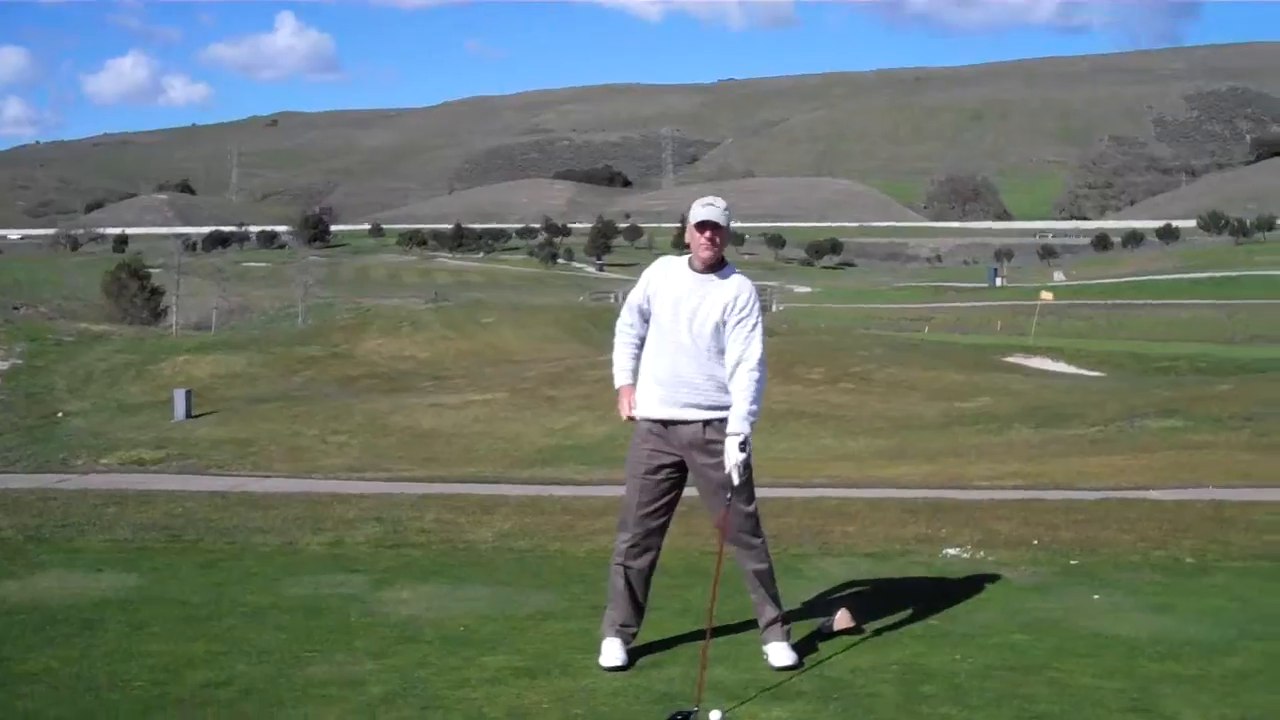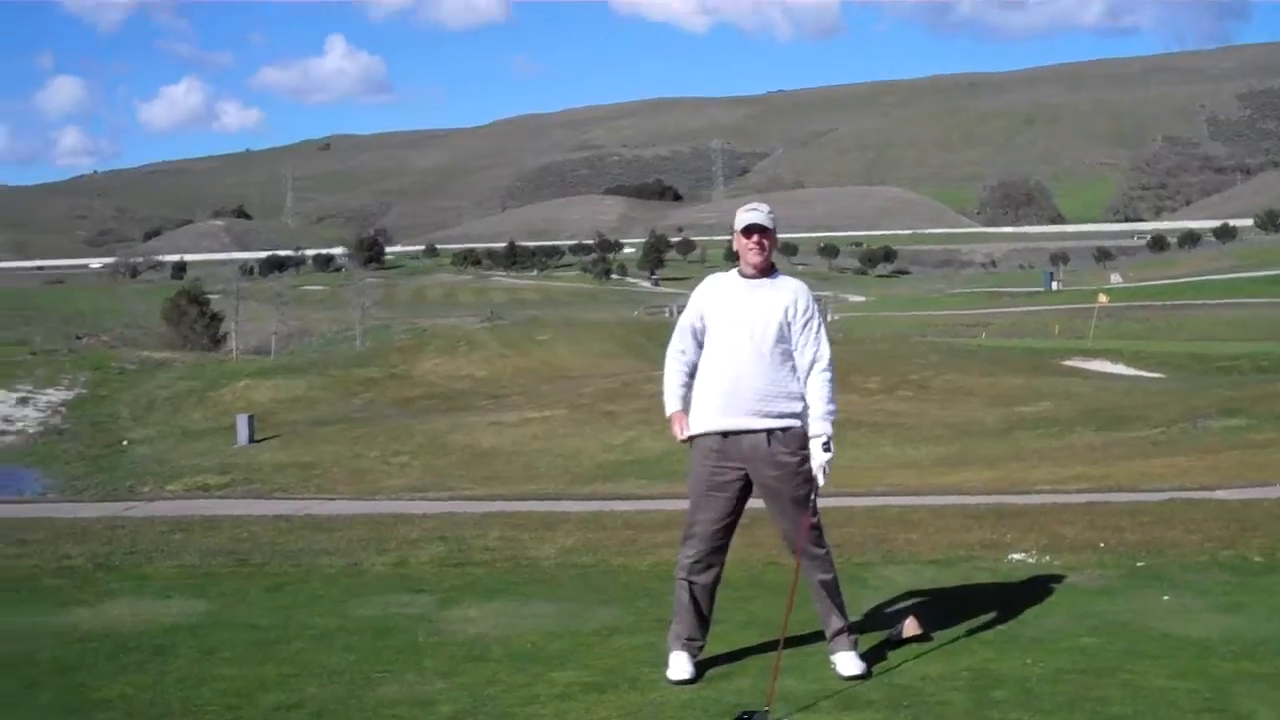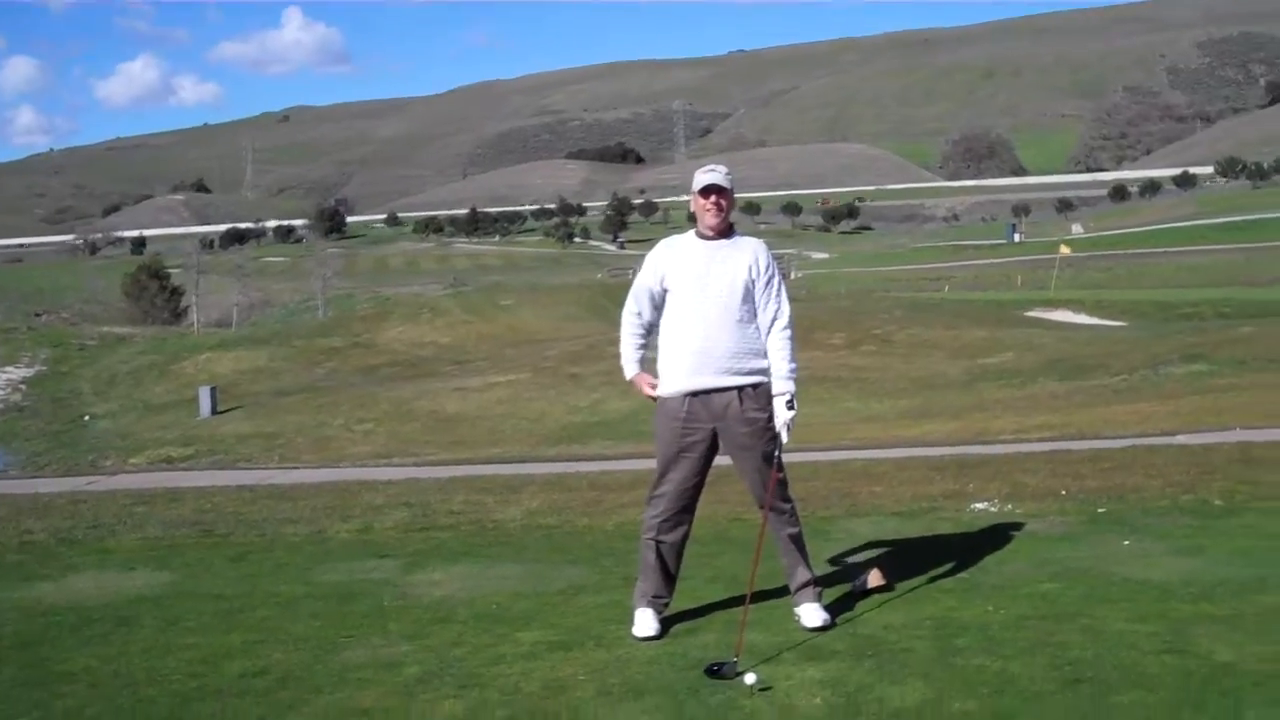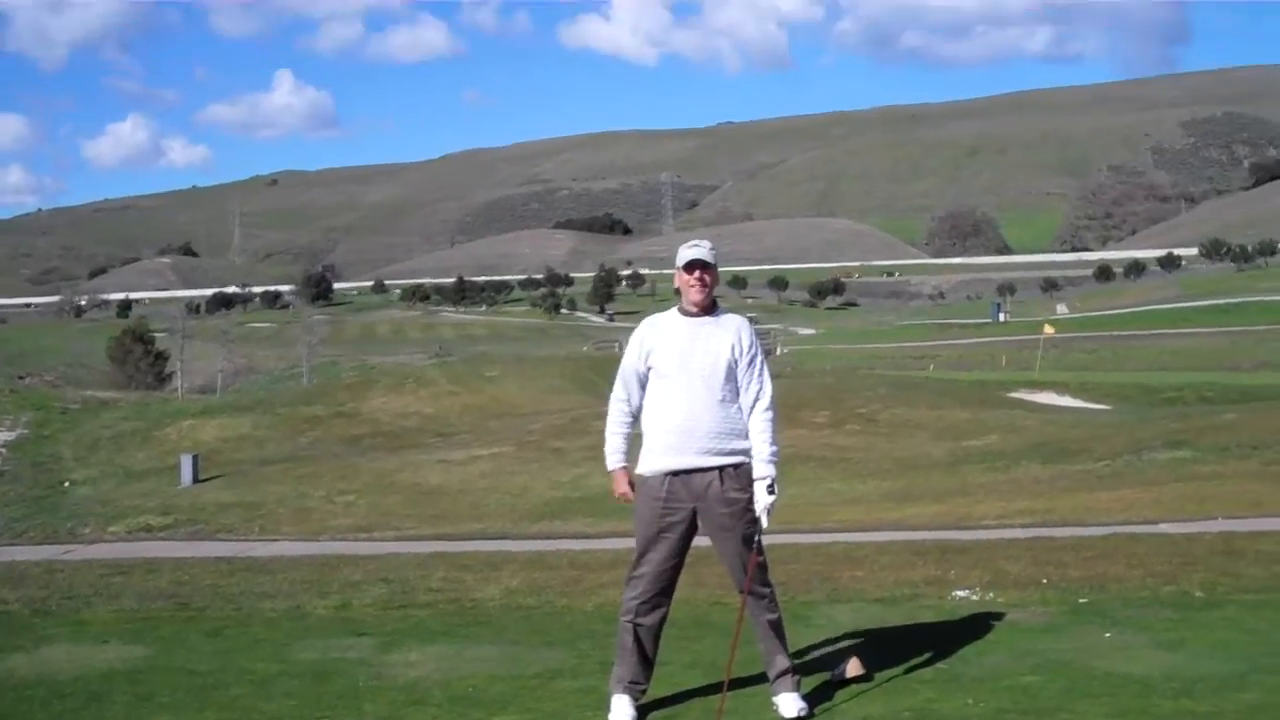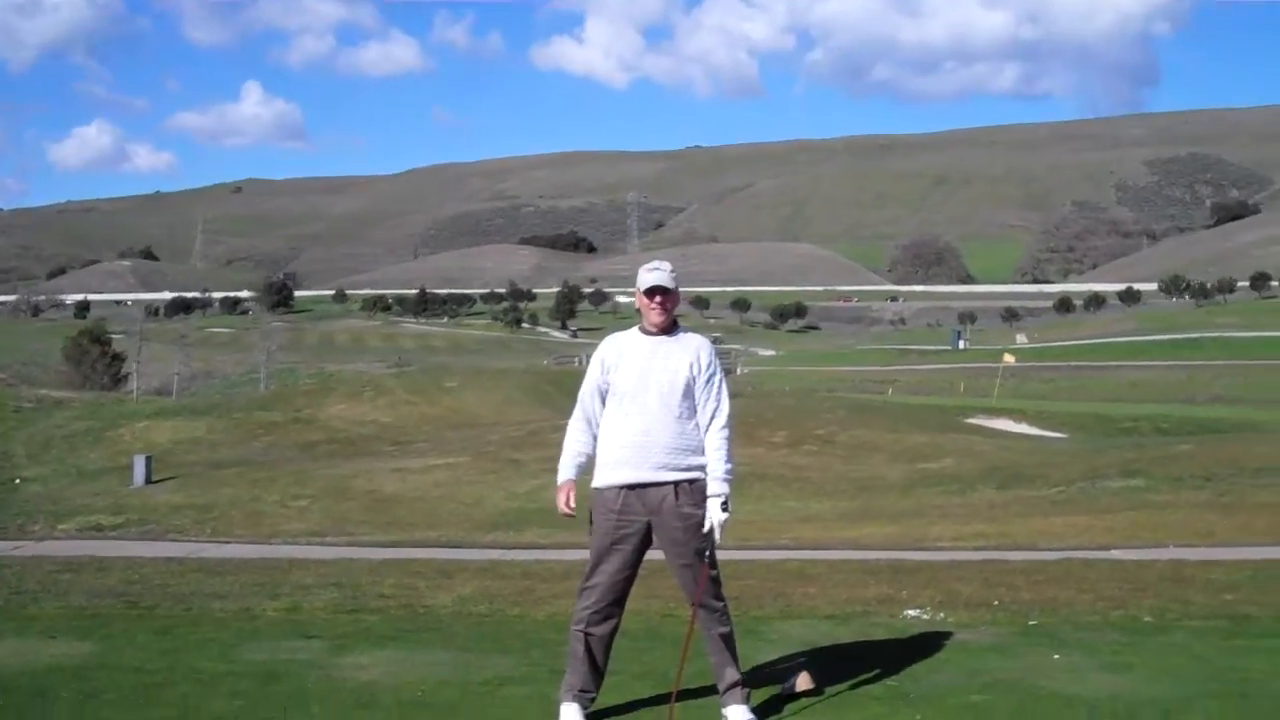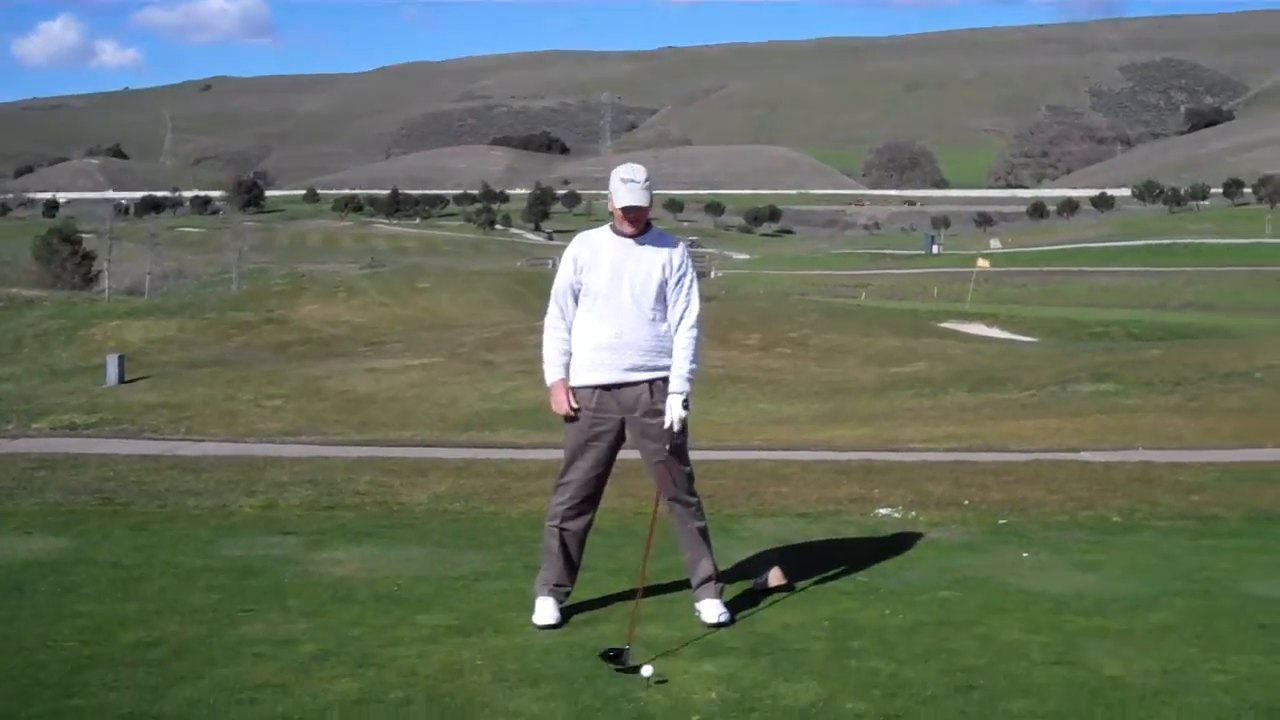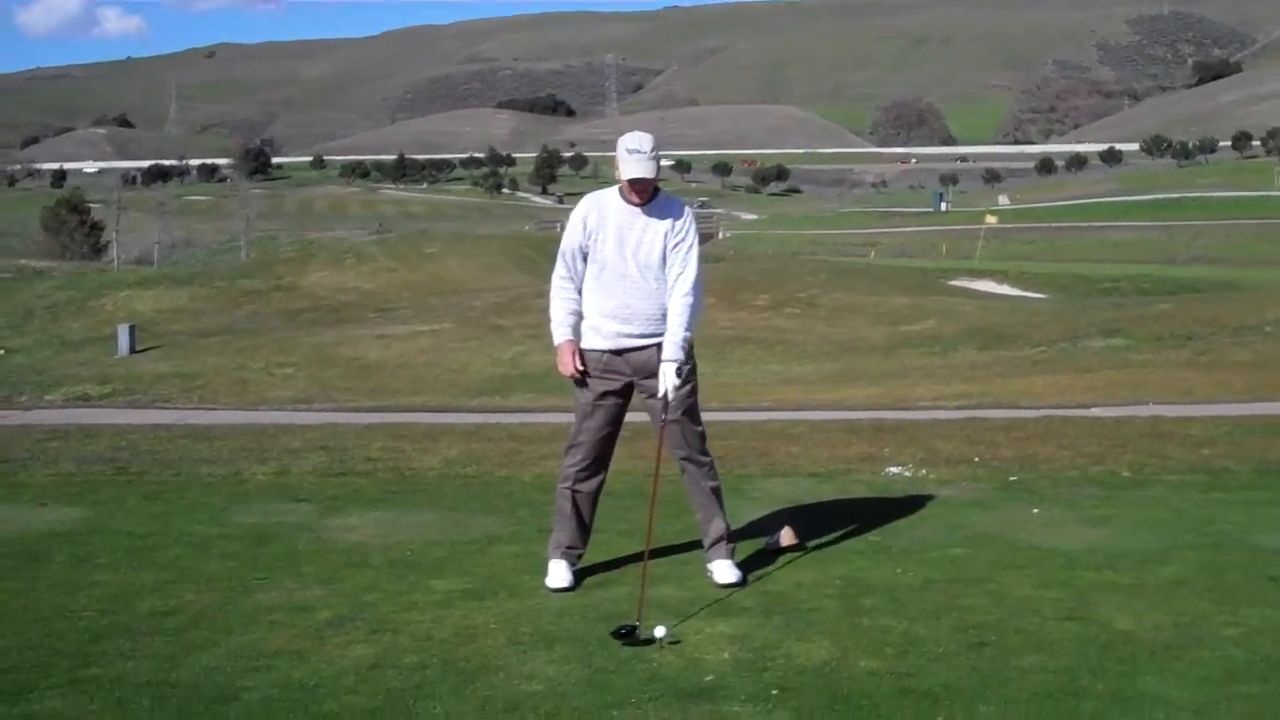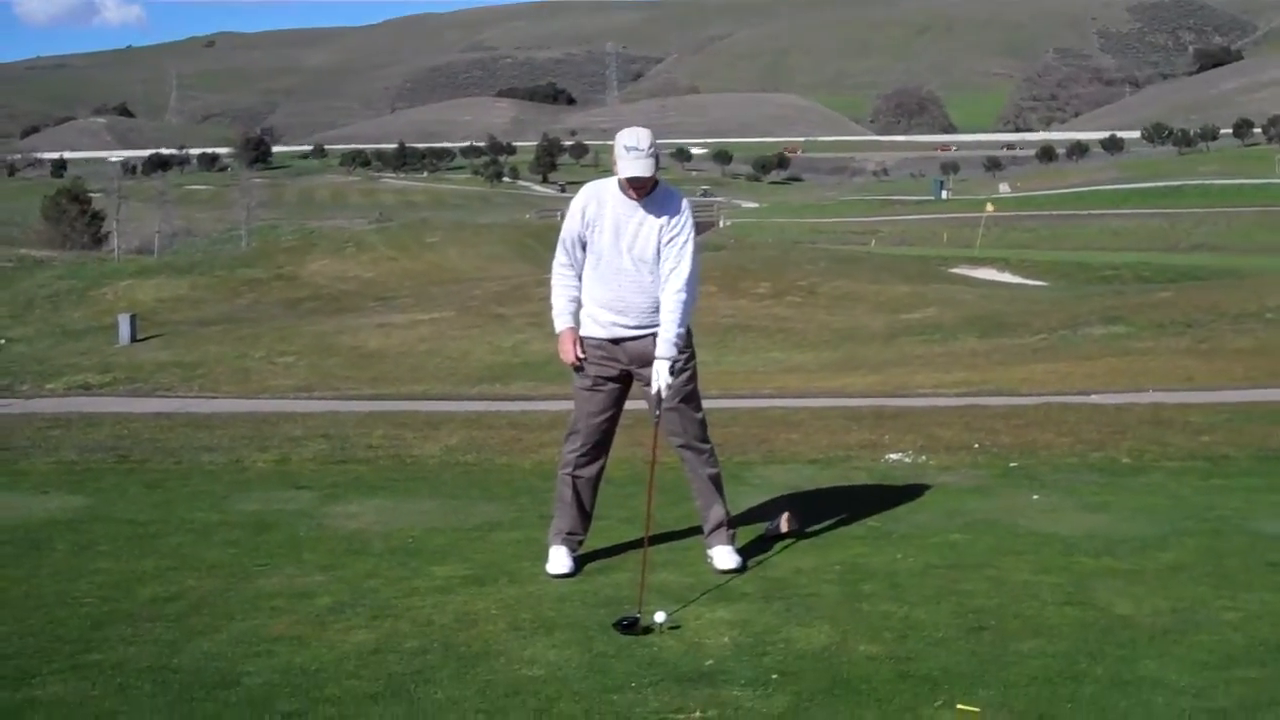
dt=0.3s
person 1, frame 1
left shoulder: (740, 290)
right shoulder: (660, 272)
left elbow: (748, 366)
right elbow: (629, 326)
left wrist: (739, 430)
right wrist: (624, 382)
left hip: (715, 428)
right hip: (654, 425)
left knee: (743, 531)
right knee: (636, 531)
left ankle: (774, 631)
right ankle: (617, 632)
person 1, frame 2
left shoulder: (795, 293)
right shoulder: (711, 289)
left elbow: (817, 367)
right elbow: (682, 350)
left wrist: (820, 432)
right wrist: (676, 406)
left hip: (781, 437)
right hip: (715, 437)
left knee: (808, 542)
right knee: (701, 545)
left ankle: (841, 641)
right ankle: (684, 645)
person 1, frame 3
left shoulder: (754, 252)
right shoulder: (667, 252)
left elbow: (777, 325)
right elbow: (635, 313)
left wrist: (784, 389)
right wrist: (633, 369)
left hip: (748, 394)
right hip: (682, 397)
left knee: (774, 497)
right knee: (668, 504)
left ankle: (806, 594)
right ankle: (649, 602)
person 1, frame 4
left shoulder: (739, 331)
right shoulder: (651, 331)
left elbow: (759, 407)
right elbow: (624, 399)
left wrist: (764, 474)
right wrist: (617, 462)
left hip: (729, 476)
right hip: (662, 477)
left knee: (754, 582)
right knee: (646, 586)
person 1, frame 5
left shoulder: (698, 350)
right shoulder: (612, 349)
left elbow: (716, 426)
right elbow: (585, 418)
left wrist: (718, 492)
right wrist: (567, 476)
left hip: (683, 492)
right hip: (617, 492)
left knee: (707, 597)
right knee: (599, 599)
person 1, frame 6
left shoulder: (672, 251)
right shoulder: (584, 247)
left elbow: (686, 325)
right elbow: (558, 318)
left wrist: (679, 389)
right wrist: (556, 377)
left hip: (655, 388)
right hip: (593, 390)
left knee: (680, 492)
right knee: (573, 494)
left ankle: (707, 590)
right ankle: (550, 592)
person 1, frame 7
left shoulder: (678, 215)
right shoulder: (590, 209)
left elbow: (683, 289)
right elbow: (566, 277)
left wrist: (672, 357)
right wrist: (564, 337)
left hip: (663, 351)
right hip: (602, 353)
left knee: (693, 452)
right knee: (583, 456)
left ankle: (719, 551)
right ankle: (563, 554)
person 1, frame 8
left shoulder: (675, 208)
right shoulder: (590, 199)
left elbow: (677, 285)
right elbow: (567, 266)
left wrist: (665, 354)
right wrist: (565, 324)
left hip: (660, 340)
right hip: (600, 341)
left knee: (692, 439)
right knee: (583, 442)
left ankle: (719, 538)
right ankle: (563, 541)
